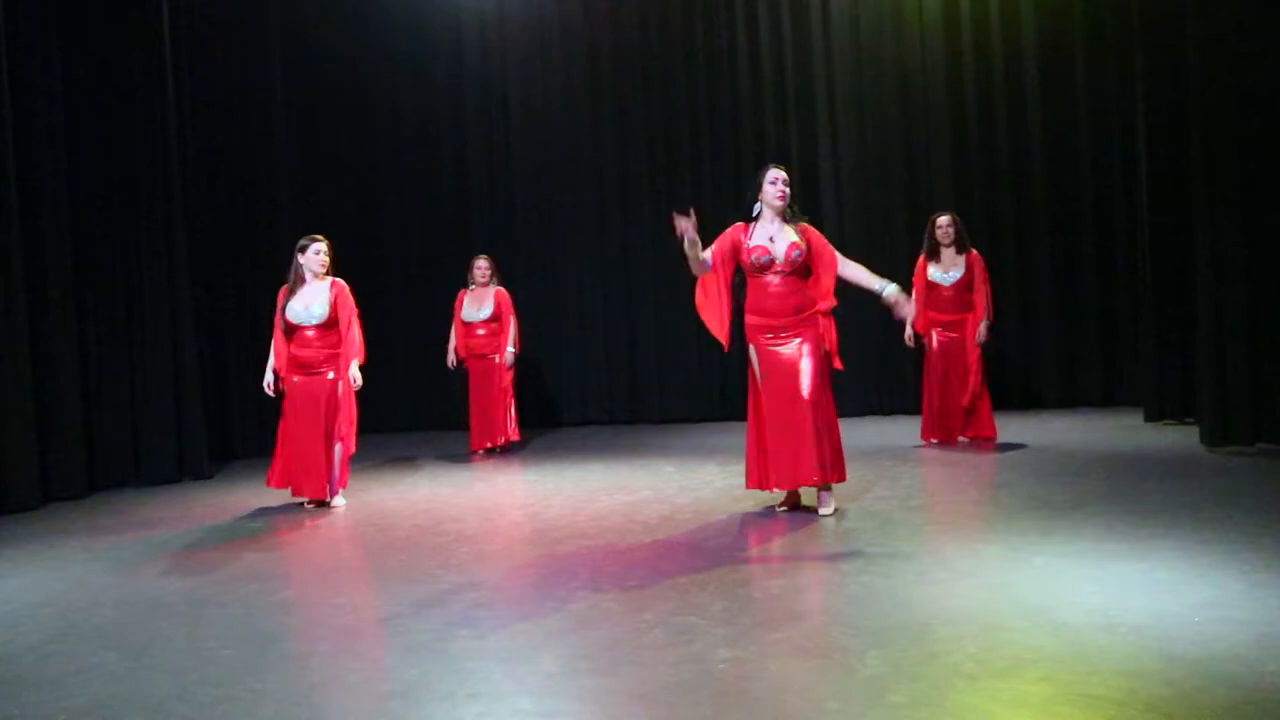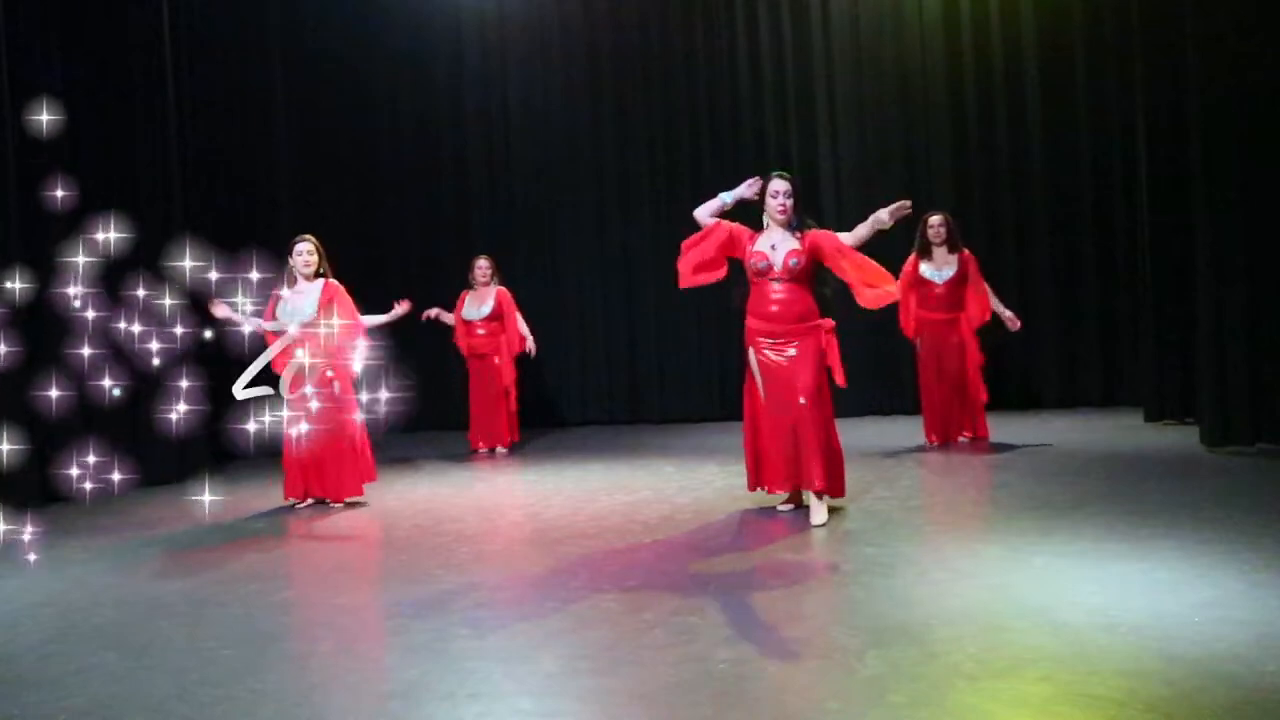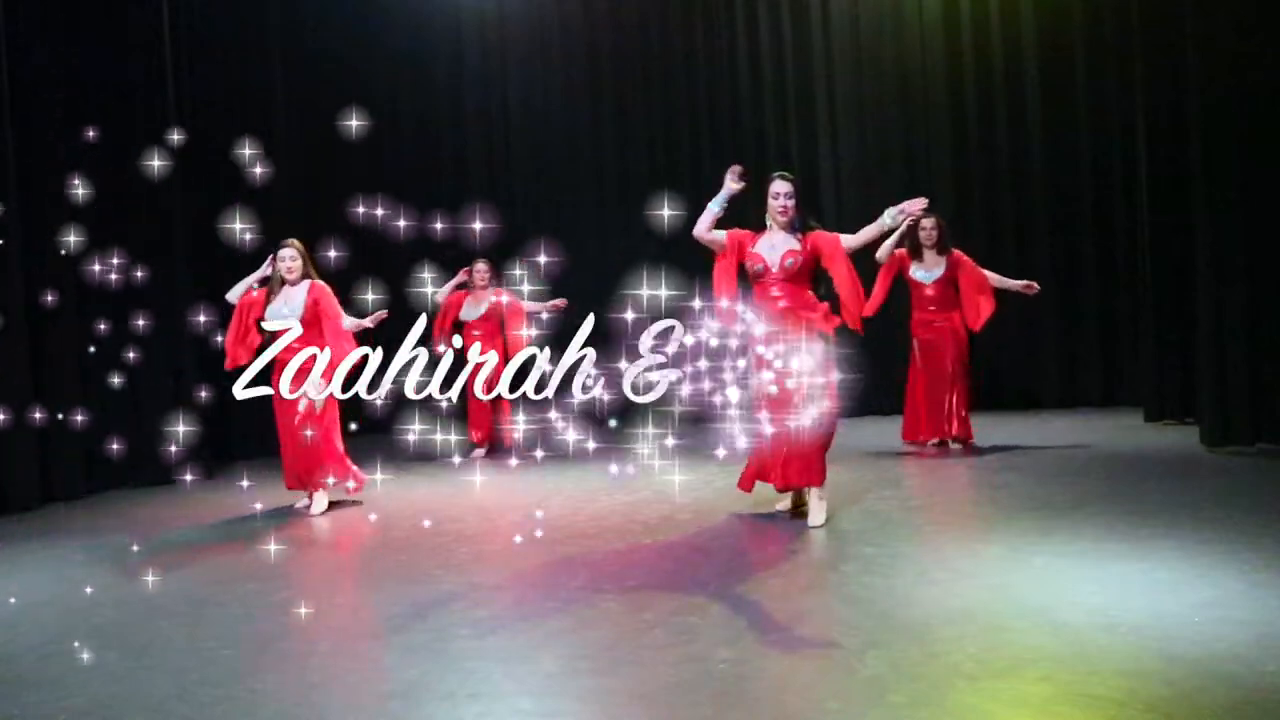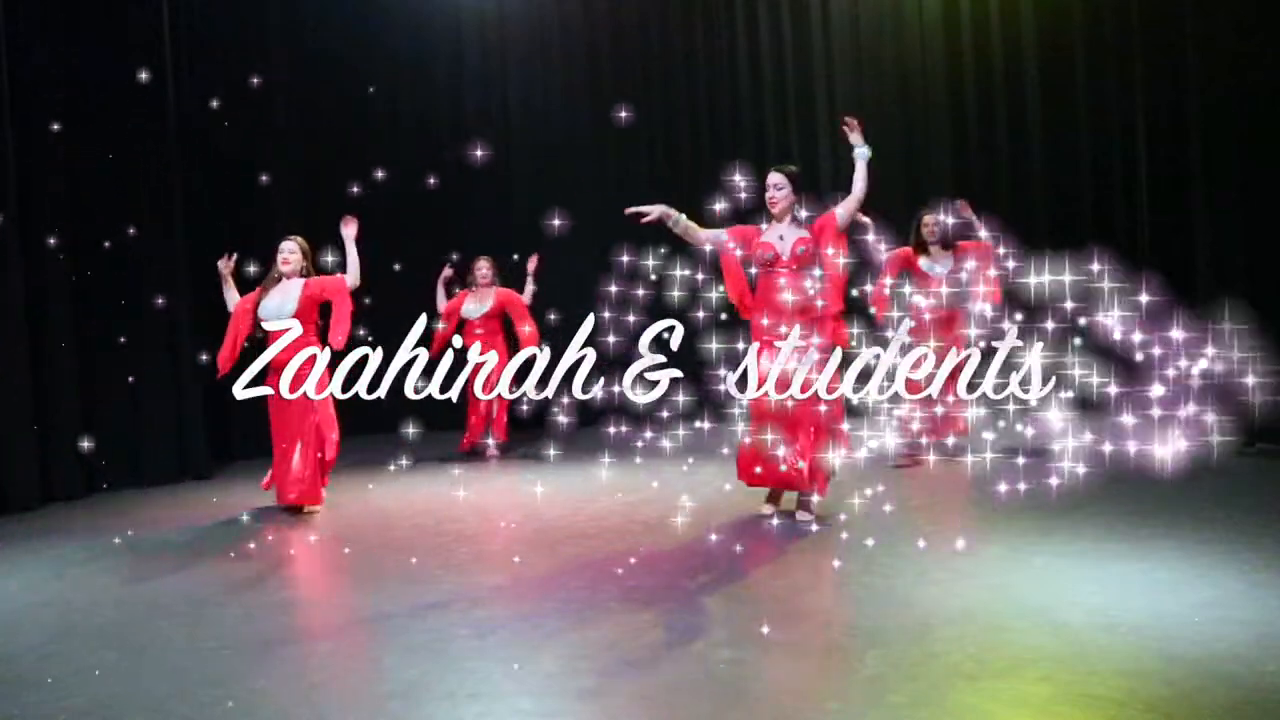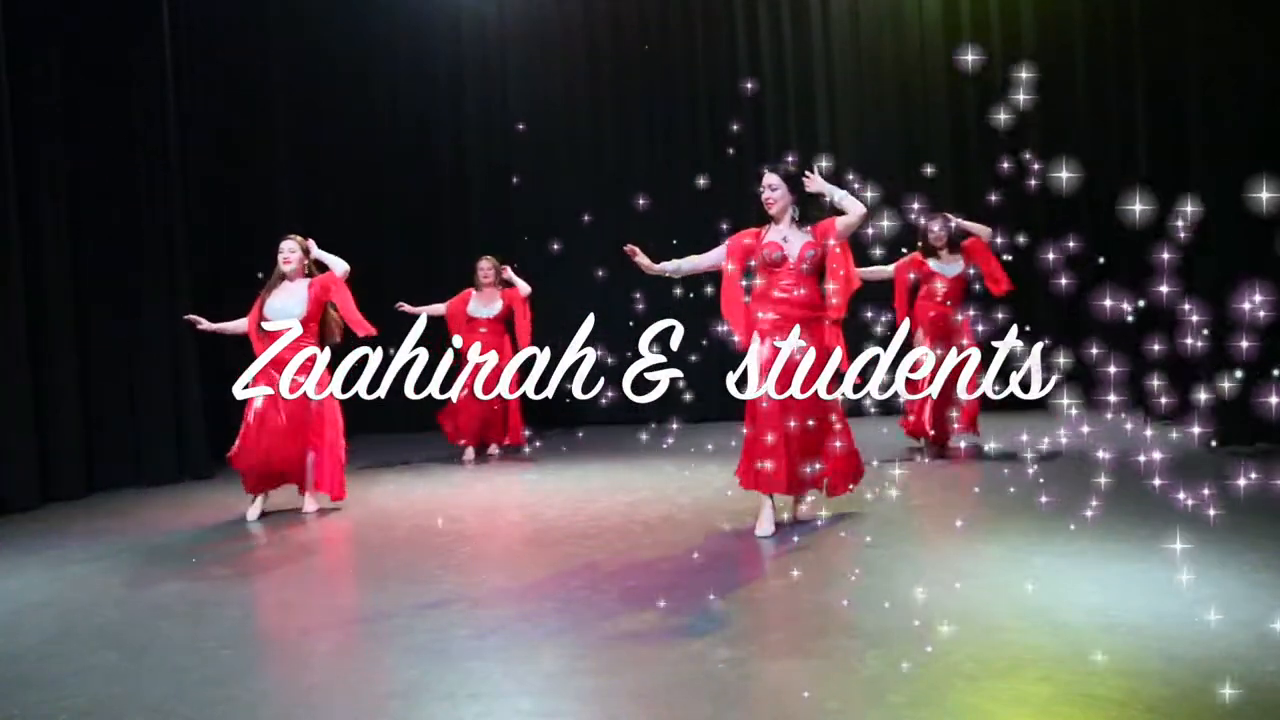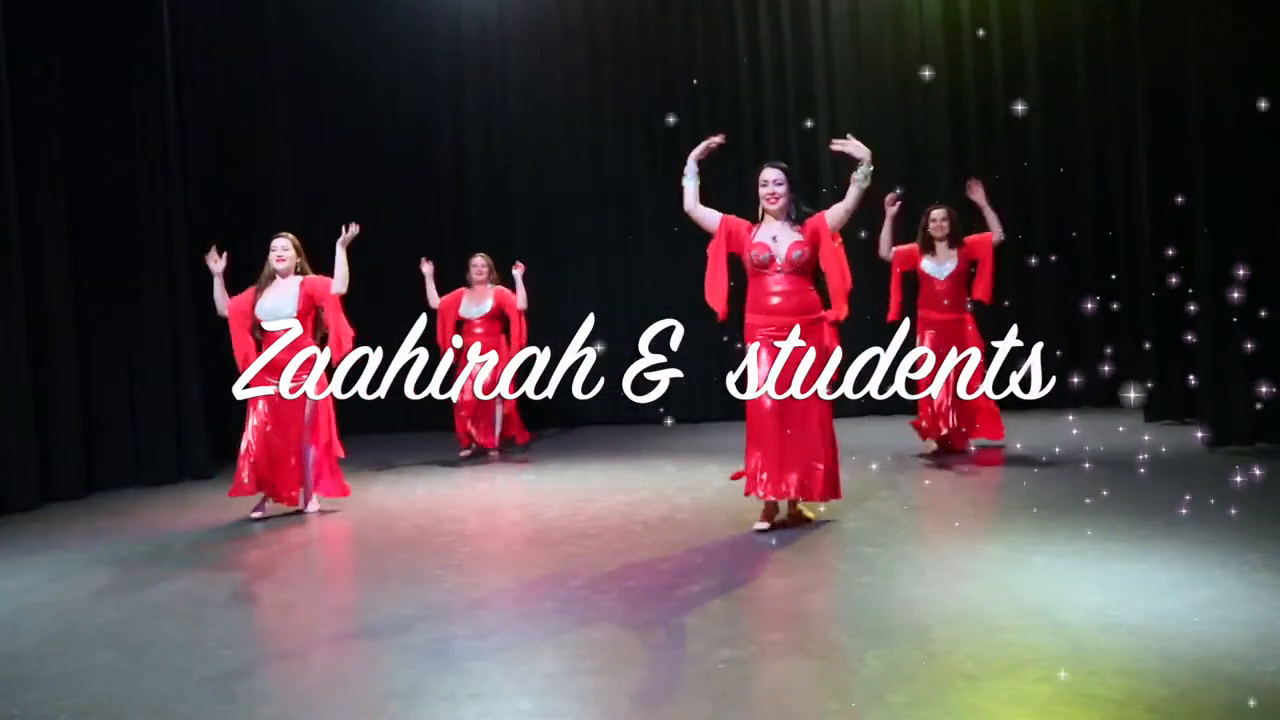
dt=0.4s
person 1, frame 1
left shoulder: (803, 233)
right shoulder: (740, 234)
left elbow: (843, 265)
right elbow: (703, 266)
left wrist: (885, 288)
right wrist: (692, 243)
left hip: (802, 328)
right hip: (762, 332)
left knee: (810, 402)
right knee: (772, 408)
left ankle: (824, 485)
right ankle: (789, 487)
person 1, frame 2
left shoulder: (809, 239)
right shoulder: (744, 239)
left elbow: (851, 240)
right elbow: (700, 215)
left wrist: (878, 220)
right wrist: (737, 195)
left hip: (804, 336)
right hip: (762, 338)
left knee: (807, 410)
right knee: (770, 413)
left ankle: (819, 494)
right ankle: (791, 488)
person 1, frame 3
left shoulder: (811, 242)
right shoulder: (747, 242)
left elbow: (858, 238)
right elbow: (701, 234)
left wrist: (893, 216)
right wrist: (725, 194)
left hip: (804, 333)
right hip: (768, 339)
left knee: (804, 409)
right knee: (776, 415)
left ankle: (814, 493)
right ankle: (796, 491)
person 1, frame 4
left shoulder: (817, 230)
right shoulder: (752, 235)
left elbow: (858, 196)
right elbow: (701, 236)
left wrist: (859, 150)
right wrist: (667, 214)
left hip: (812, 331)
right hip: (770, 331)
left knee: (810, 411)
right knee: (769, 407)
left ankle: (806, 495)
right ankle: (773, 488)
person 1, frame 5
left shoulder: (819, 233)
right shoulder: (751, 239)
left elbow: (858, 212)
right elbow: (703, 261)
left wrist: (824, 188)
right wrist: (657, 267)
left hip: (810, 333)
right hip: (768, 331)
left knee: (810, 414)
right knee: (767, 412)
left ankle: (803, 494)
right ankle: (766, 505)
person 1, frame 6
left shoulder: (811, 229)
right shoulder: (740, 230)
left elbow: (851, 201)
right elbow: (689, 205)
left wrist: (863, 162)
right wrist: (694, 161)
left hip: (808, 332)
right hip: (764, 334)
left knee: (805, 414)
right knee: (765, 414)
left ankle: (798, 500)
right ankle: (768, 501)
person 2, frame 1
left shoulder: (338, 287)
right shoulder: (287, 292)
left elbow: (350, 330)
right elbow: (279, 334)
left wrist: (354, 365)
right wrist: (270, 369)
left hip: (332, 370)
right hip: (298, 373)
left knee: (334, 429)
right knee: (301, 431)
left ankle: (335, 489)
right ankle: (313, 490)
person 2, frame 2
left shoulder: (330, 288)
right shoulder: (282, 293)
left elbow: (354, 321)
right elbow: (270, 326)
left wrist: (387, 317)
right wrist: (233, 317)
left hip: (328, 370)
right hip: (296, 373)
left knee: (334, 429)
right knee: (300, 431)
left ankle: (338, 491)
right ankle: (310, 489)
person 2, frame 3
left shoulder: (317, 288)
right shoulder: (270, 295)
left elbow: (341, 322)
right elbow: (232, 298)
left wrist: (363, 322)
right wrist: (260, 274)
left hip: (313, 368)
right hip: (284, 372)
left knee: (310, 425)
right knee: (291, 432)
left ankle: (320, 488)
right ankle: (308, 489)
person 2, frame 4
left shoulder: (312, 286)
right shoulder: (267, 290)
left elbow: (352, 281)
right elbow: (237, 308)
left wrist: (349, 242)
right wrist: (226, 277)
left hip: (307, 369)
right hip: (278, 371)
left knee: (307, 431)
right knee: (286, 432)
left ankle: (312, 493)
right ankle: (292, 490)
person 2, frame 5
left shoulder: (317, 286)
right shoulder: (270, 291)
left elbow: (344, 269)
right elbow: (250, 324)
left wrist: (319, 254)
right wrist: (214, 326)
left hip: (307, 370)
right hip: (272, 371)
left knee: (308, 434)
right knee: (258, 430)
left ankle: (310, 494)
right ankle: (258, 492)
person 2, frame 6
left shoulder: (309, 285)
right shoulder: (259, 291)
left elbow: (339, 288)
right elbow: (227, 311)
left wrist: (341, 248)
right wrist: (217, 276)
left hip: (303, 371)
right hip: (268, 373)
left knee: (305, 433)
right knee: (260, 433)
left ankle: (309, 496)
right ankle: (267, 495)
person 3, frame 1
left shoulder: (972, 257)
right shoulder: (925, 260)
left elbow: (981, 292)
right elbow: (917, 294)
left wrist: (984, 322)
right wrist: (909, 324)
left hip: (964, 325)
right hip: (936, 327)
left knee: (965, 377)
right knee: (938, 378)
left ankle: (967, 430)
right ankle: (939, 432)
person 3, frame 2
left shoulder: (963, 257)
right shoulder: (917, 259)
left elbow: (980, 288)
right elbow: (901, 286)
left wrist: (1003, 311)
left hip: (957, 325)
right hip: (927, 327)
left knee: (961, 377)
right knee: (933, 380)
left ankle: (966, 429)
right ankle: (938, 434)
person 3, frame 3
left shoulder: (953, 257)
right shoulder: (906, 258)
left elbow: (983, 276)
right elbow: (881, 257)
left wrist: (1015, 285)
right wrist: (901, 230)
left hip: (950, 326)
right hip: (922, 327)
left knee: (951, 376)
right knee: (924, 379)
left ankle: (954, 432)
right ankle: (932, 432)
person 3, frame 4
left shoulder: (957, 251)
right shoulder: (911, 255)
left elbow: (987, 248)
right elbow: (881, 259)
left wrist: (971, 220)
left hip: (952, 323)
right hip: (923, 323)
left knee: (950, 376)
right knee: (922, 376)
left ankle: (950, 430)
right ankle: (920, 431)
person 3, frame 5
left shoulder: (964, 252)
right shoulder: (920, 259)
left elbow: (987, 234)
right elbow: (887, 271)
left wrist: (957, 222)
left hip: (956, 324)
right hip: (926, 322)
left knee: (955, 378)
right knee: (926, 374)
left ankle: (945, 434)
right ankle: (925, 433)
person 3, frame 6
left shoulder: (964, 247)
right shoulder: (916, 252)
left elbow: (997, 236)
right elbow: (884, 253)
left wrist: (983, 205)
right wrist: (889, 218)
left hip: (960, 323)
right hip: (930, 325)
right knee: (933, 378)
left ankle: (960, 436)
right ankle: (933, 434)
person 4, frame 1
left shoulder: (500, 293)
right shoulder: (463, 296)
left elbow: (510, 322)
right elbow: (456, 325)
left wrist: (510, 348)
right wrist: (451, 349)
left hip: (497, 352)
right hip: (474, 354)
left knee: (498, 395)
right knee: (478, 397)
left ankle: (500, 441)
right ankle: (482, 442)
person 4, frame 2
left shoulder: (500, 293)
right shoulder: (465, 296)
left elbow: (515, 316)
right elbow: (456, 320)
left wrist: (528, 337)
right wrist: (438, 312)
left hip: (497, 352)
right hip: (475, 354)
left knee: (500, 394)
right knee: (479, 397)
left ankle: (502, 441)
right ankle: (483, 441)
person 4, frame 3
left shoulder: (498, 295)
right shoulder: (463, 296)
left elbow: (521, 307)
right elbow: (439, 299)
left wrist: (546, 305)
right wrist: (457, 280)
left hip: (491, 350)
right hip: (472, 352)
left knee: (484, 393)
right knee: (476, 395)
left ankle: (483, 442)
right ankle: (482, 438)
person 4, frame 4
left shoulder: (502, 294)
right shoulder: (465, 296)
left elbow: (525, 301)
right elbow: (444, 309)
left wrist: (530, 274)
right wrist: (441, 282)
left hip: (493, 350)
left knee: (491, 394)
right knee: (476, 396)
left ankle: (493, 442)
right ankle: (478, 438)
person 4, frame 5
left shoulder: (506, 295)
right shoulder: (469, 295)
left elbow: (526, 291)
right elbow: (443, 308)
left wrist: (511, 276)
right wrist: (414, 309)
left hip: (497, 352)
left knee: (496, 398)
right knee: (468, 397)
left ankle: (495, 442)
right ankle: (469, 444)
person 4, frame 6
left shoulder: (498, 292)
right shoulder: (461, 294)
left elbow: (521, 306)
right elbow: (435, 303)
left wrist: (518, 278)
right wrist: (428, 276)
left hip: (494, 351)
right hip: (469, 353)
left knee: (494, 396)
right knee: (468, 397)
left ankle: (494, 443)
right ankle: (470, 442)
